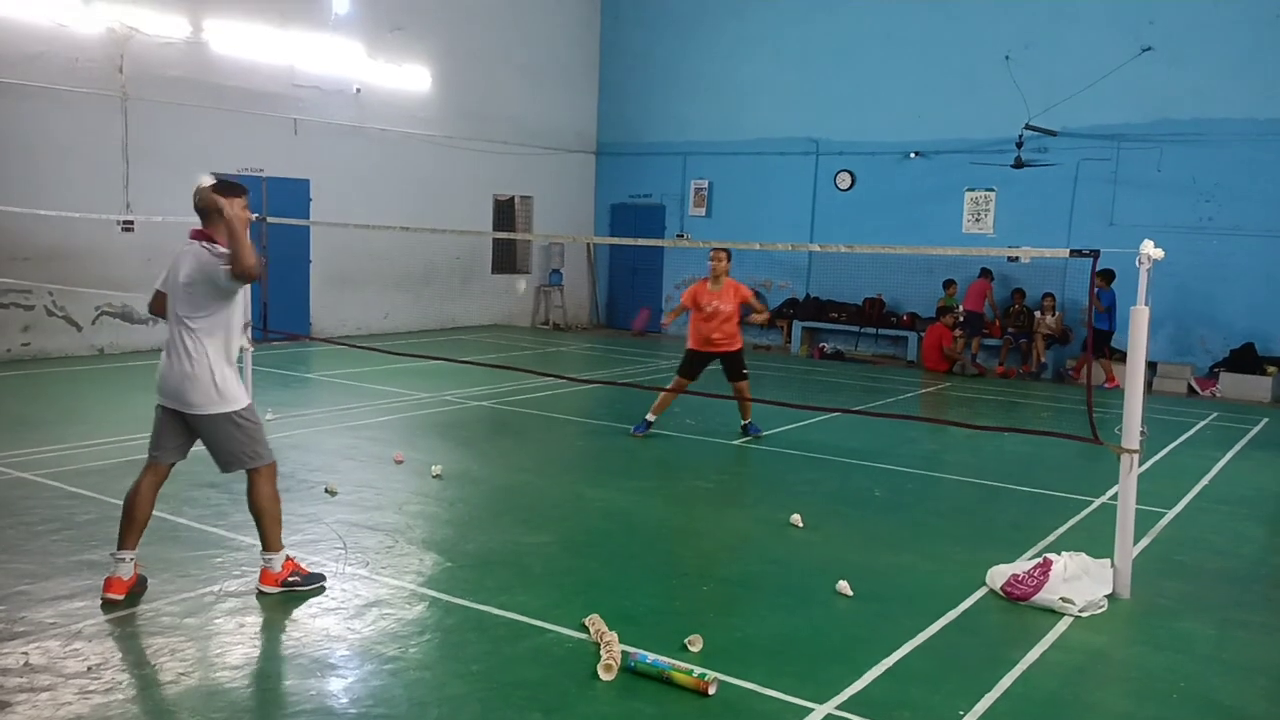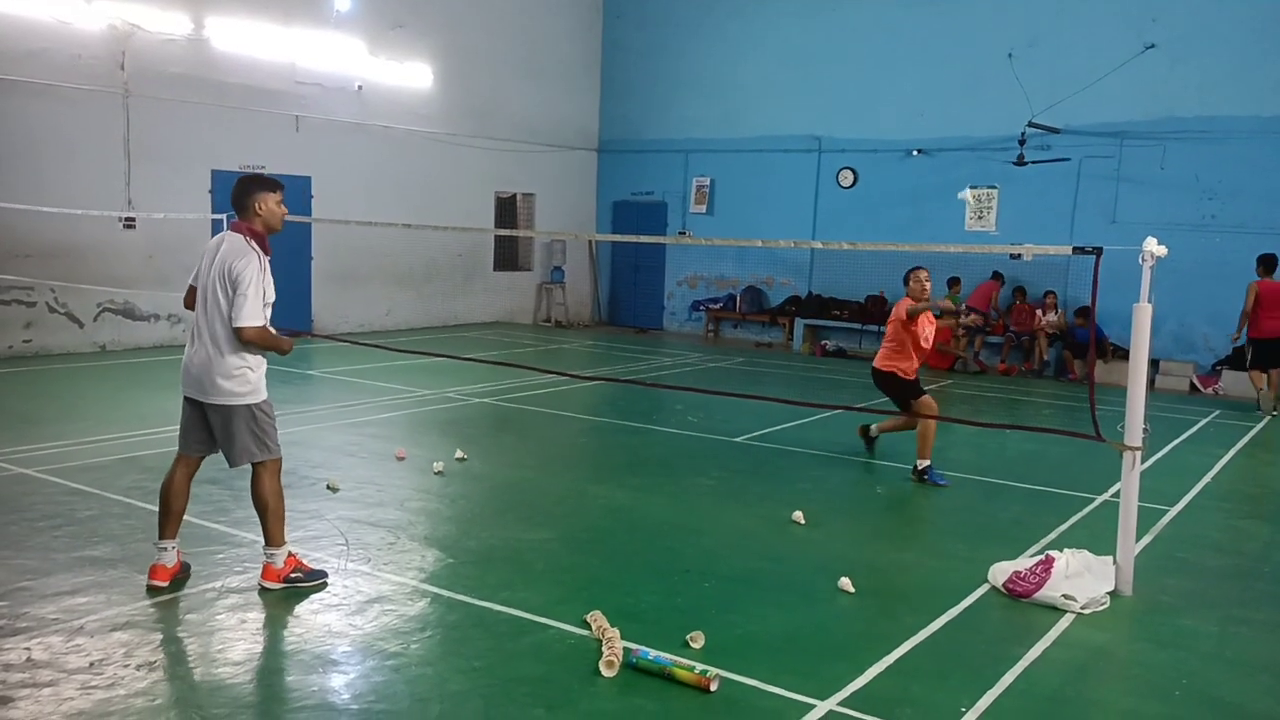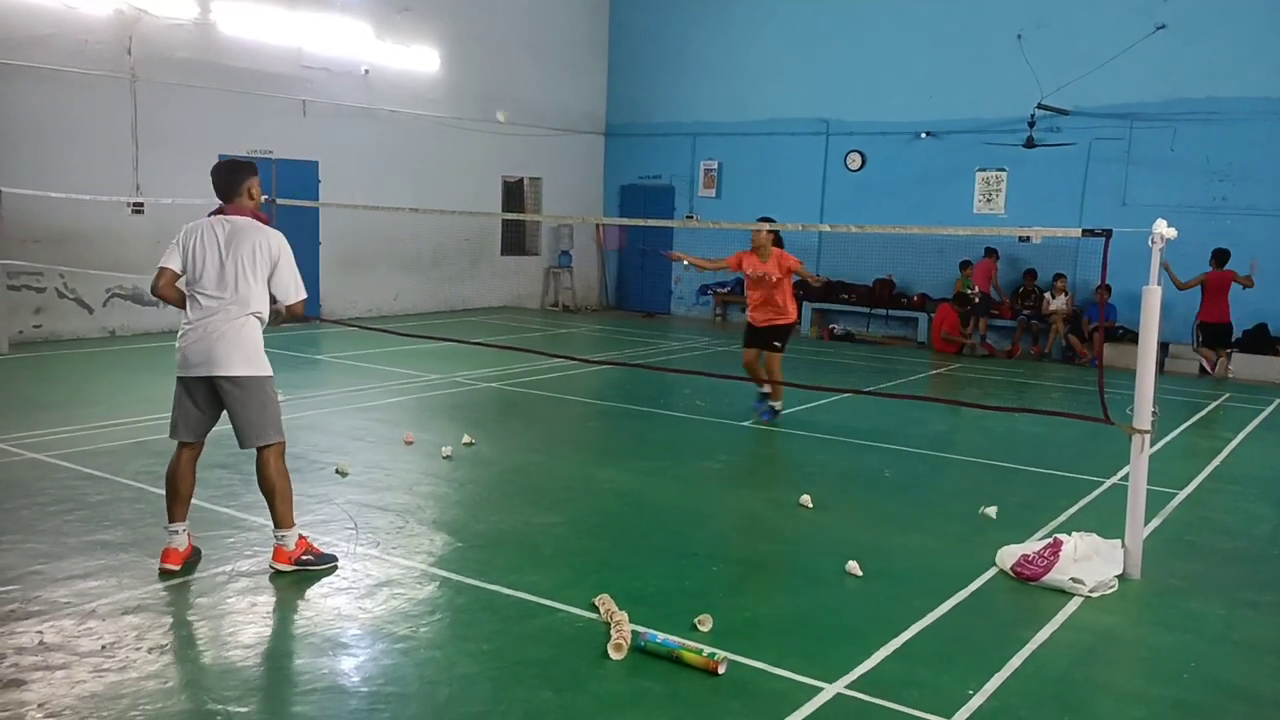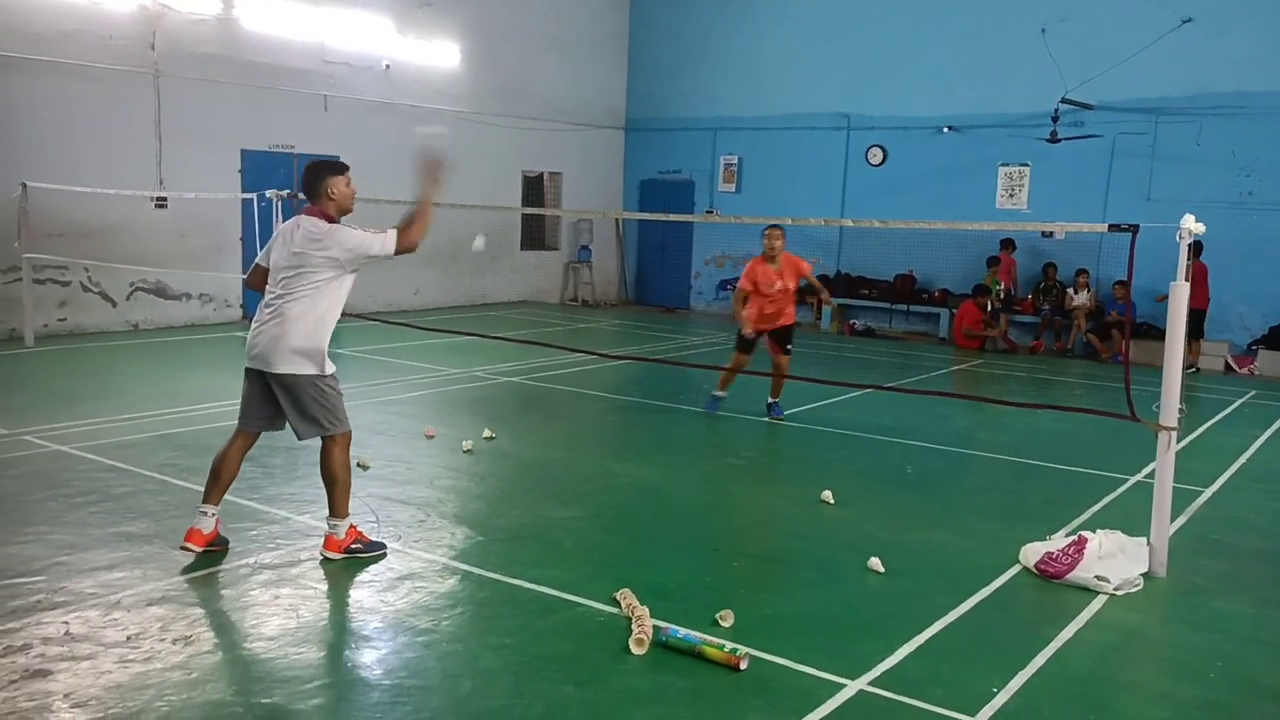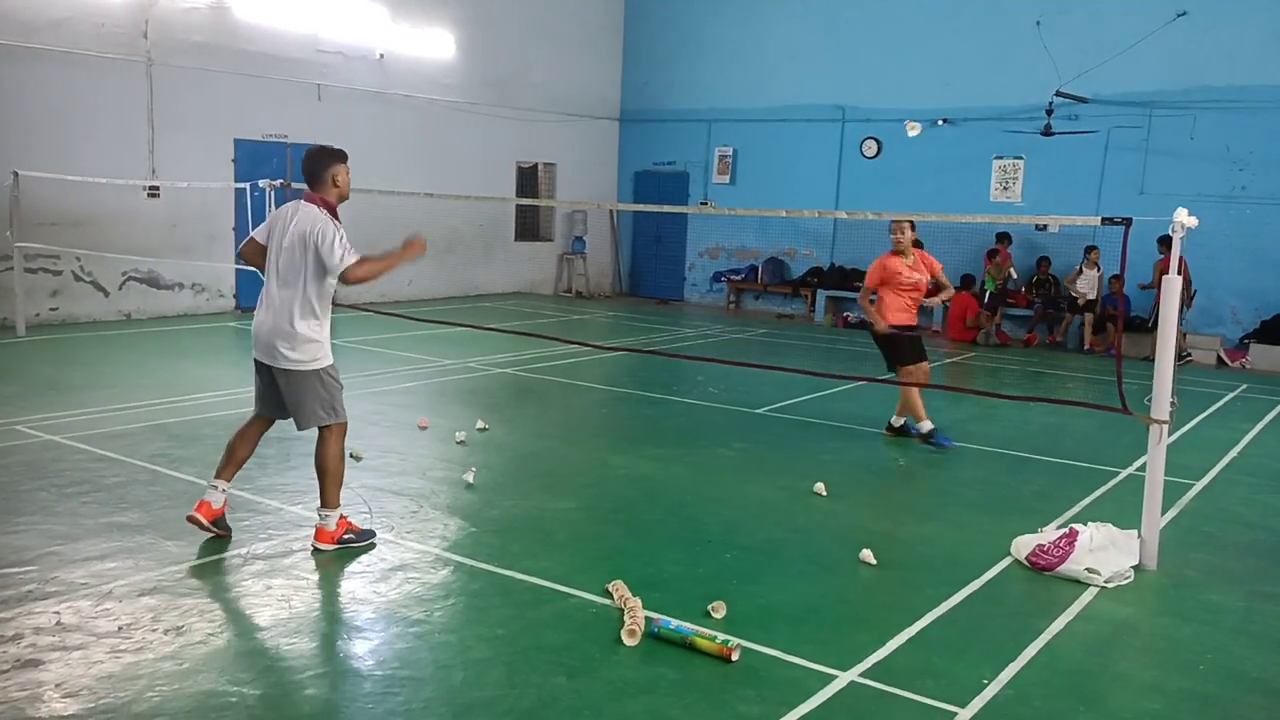
dt=1s
person 1, frame 1
left shoulder: (187, 255)
right shoulder: (214, 262)
left elbow: (158, 306)
right elbow: (248, 270)
right wrist: (225, 214)
left hip: (173, 387)
right hip: (212, 392)
left knee: (155, 471)
right knee: (262, 469)
left ankle: (121, 574)
right ankle: (276, 567)
person 1, frame 2
left shoulder: (218, 244)
right shoulder: (249, 259)
left elbow: (191, 300)
right elbow: (247, 332)
right wrist: (281, 344)
left hip: (199, 376)
right hip: (235, 382)
left knee: (186, 462)
right knee: (267, 464)
left ankle: (165, 561)
right ankle: (277, 563)
person 1, frame 3
left shoulder: (192, 232)
right shoulder: (270, 239)
left elbow: (161, 287)
right elbow: (294, 308)
right wrist: (269, 314)
left hip: (194, 355)
right hip: (241, 357)
left knee: (188, 447)
right knee: (270, 448)
left ankle: (176, 544)
right ankle: (288, 545)
person 1, frame 4
left shoulder: (287, 230)
right shoulder: (340, 239)
left elbow: (255, 280)
right elbow: (407, 241)
right wrist: (429, 187)
left hip: (261, 349)
right hip: (299, 356)
left knee: (244, 435)
right knee: (337, 438)
left ankle: (202, 526)
right ankle: (339, 535)
person 1, frame 5
left shoulder: (285, 212)
right shoulder: (323, 226)
left elbow: (248, 251)
right elbow: (350, 273)
right wrist: (402, 256)
left hip: (267, 337)
right hip: (301, 345)
left knee: (261, 418)
right knee: (333, 427)
left ankle: (212, 500)
right ankle: (330, 526)
person 2, frame 1
left shoulder: (738, 290)
right shoulder: (696, 289)
left elbow: (763, 312)
right elbow: (677, 311)
left wrist: (760, 317)
right wrist: (667, 320)
left hip: (730, 346)
right hip: (699, 345)
left knee: (741, 388)
right knee: (678, 384)
left ankle: (747, 423)
right ankle: (649, 420)
person 2, frame 2
left shoulder: (925, 311)
right shoulder: (906, 306)
left elbow: (933, 326)
right elbow: (914, 312)
left wrist: (964, 322)
right wrist: (936, 305)
left hip: (905, 371)
right hip: (890, 370)
left knee: (916, 417)
right knee: (928, 409)
left ankle: (871, 431)
right ankle: (923, 467)
person 2, frame 3
left shoulder: (784, 259)
right shoulder: (745, 257)
left elbow: (806, 275)
right elbow: (714, 265)
left wrist: (813, 280)
right wrist: (685, 258)
left hip: (781, 318)
right hip: (756, 317)
left knee: (771, 363)
right knee: (748, 361)
left ankle: (775, 405)
right ankle: (765, 390)
person 2, frame 4
left shoulder: (794, 263)
right shoulder: (753, 267)
left elbow: (813, 281)
right elbow: (739, 299)
left wrist: (823, 293)
right wrist: (744, 325)
left hip: (782, 321)
right hip: (752, 320)
left knee: (781, 366)
right knee: (738, 363)
left ankle: (773, 401)
right ankle: (719, 393)
person 2, frame 5
left shoulder: (925, 260)
right shoulder: (884, 263)
left elbow: (949, 289)
right elbow: (864, 297)
left wrist: (940, 297)
right wrist: (876, 321)
left hip: (910, 325)
right hip: (888, 326)
left knee: (923, 373)
right knee: (910, 374)
left ankle: (897, 423)
right ankle: (927, 431)
